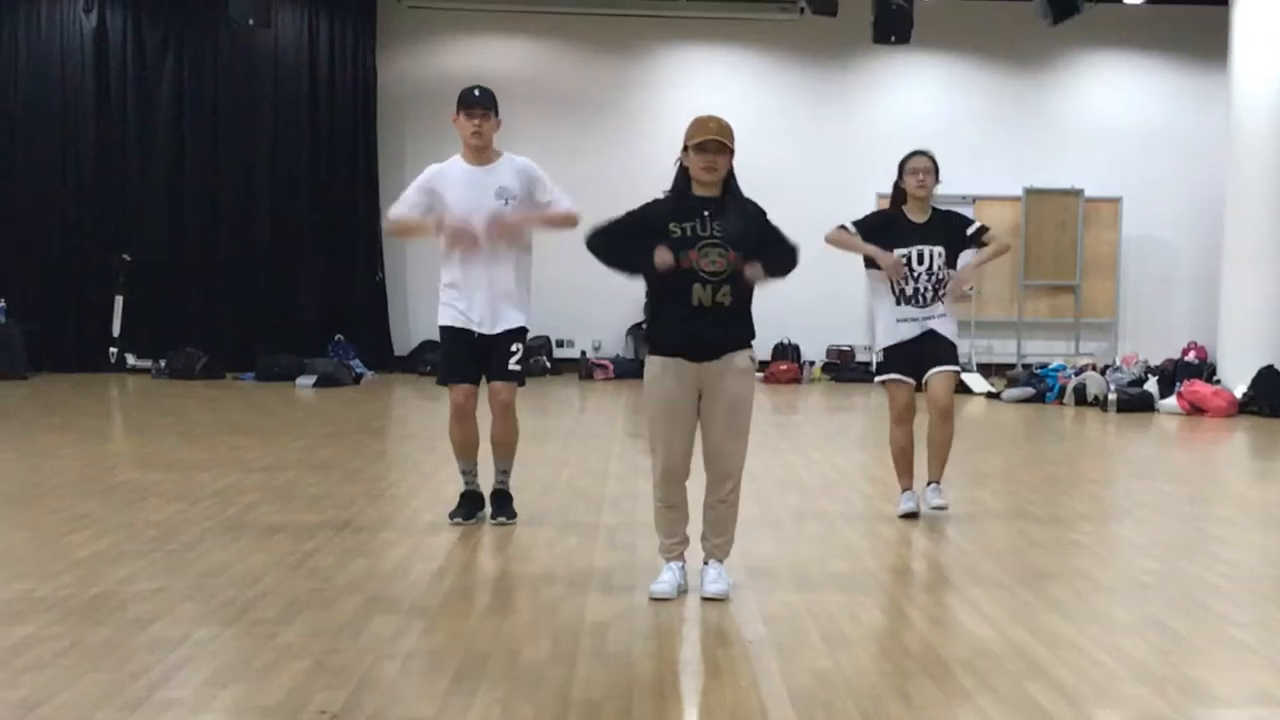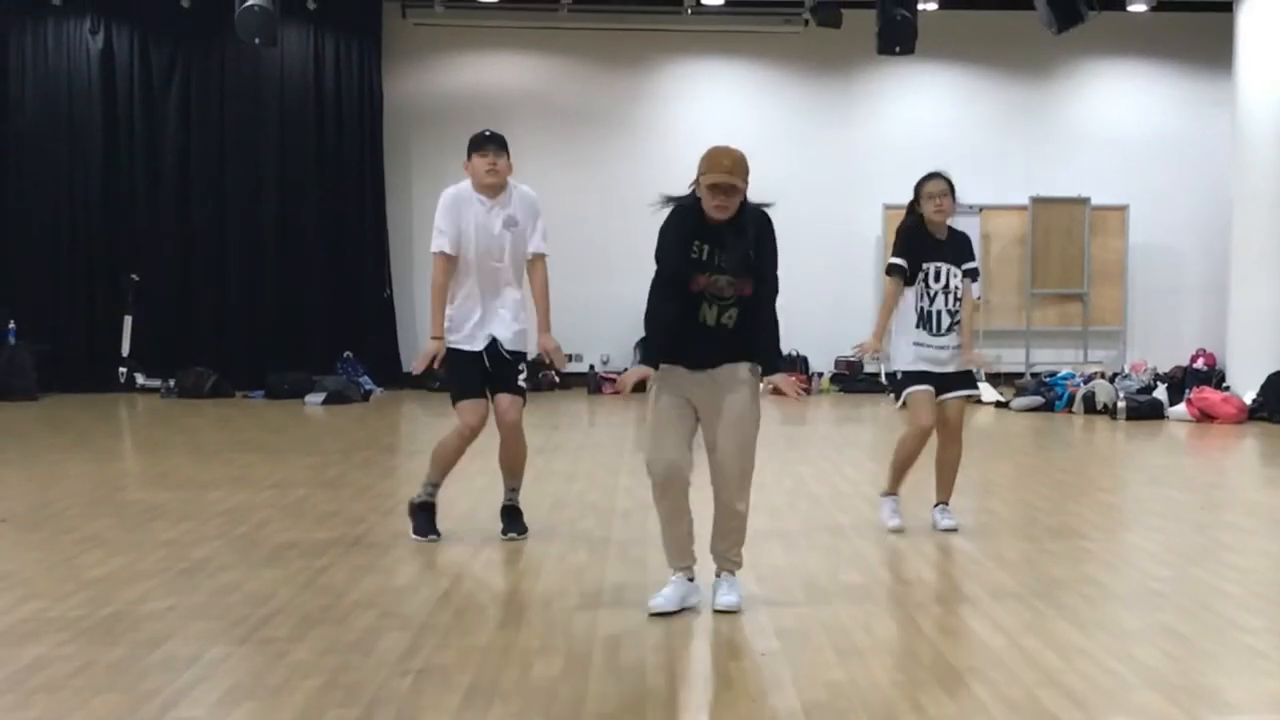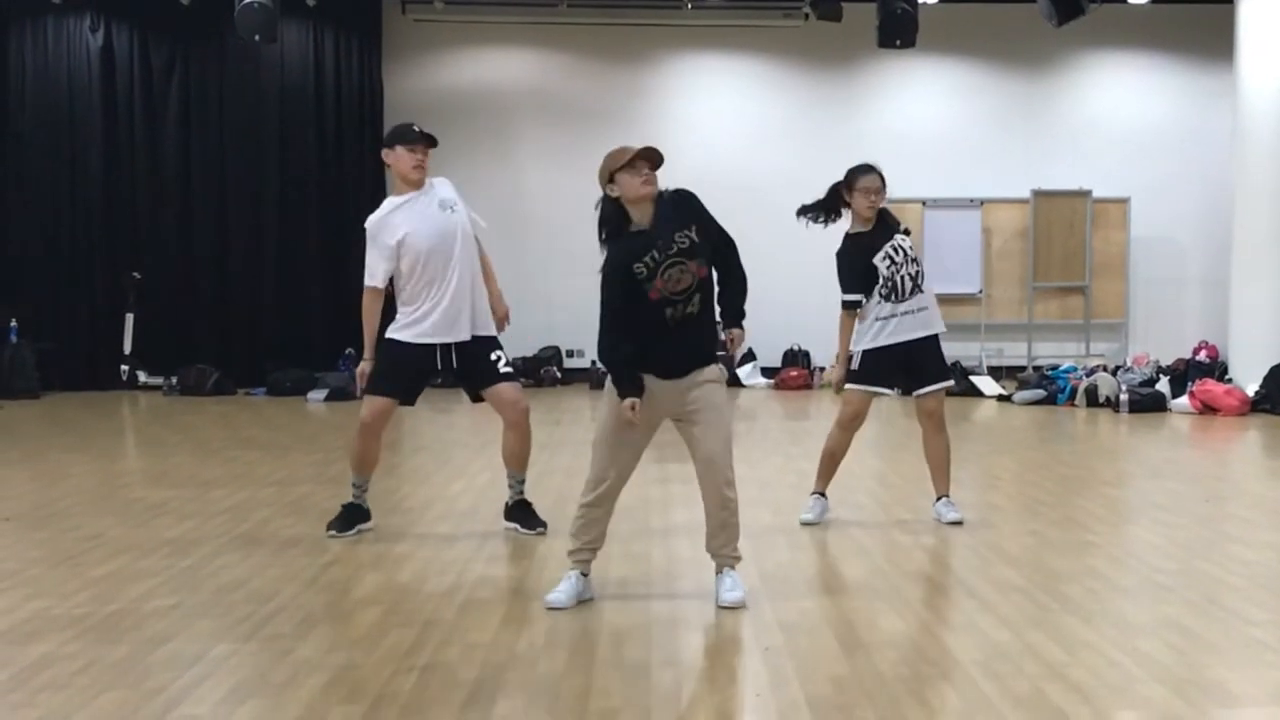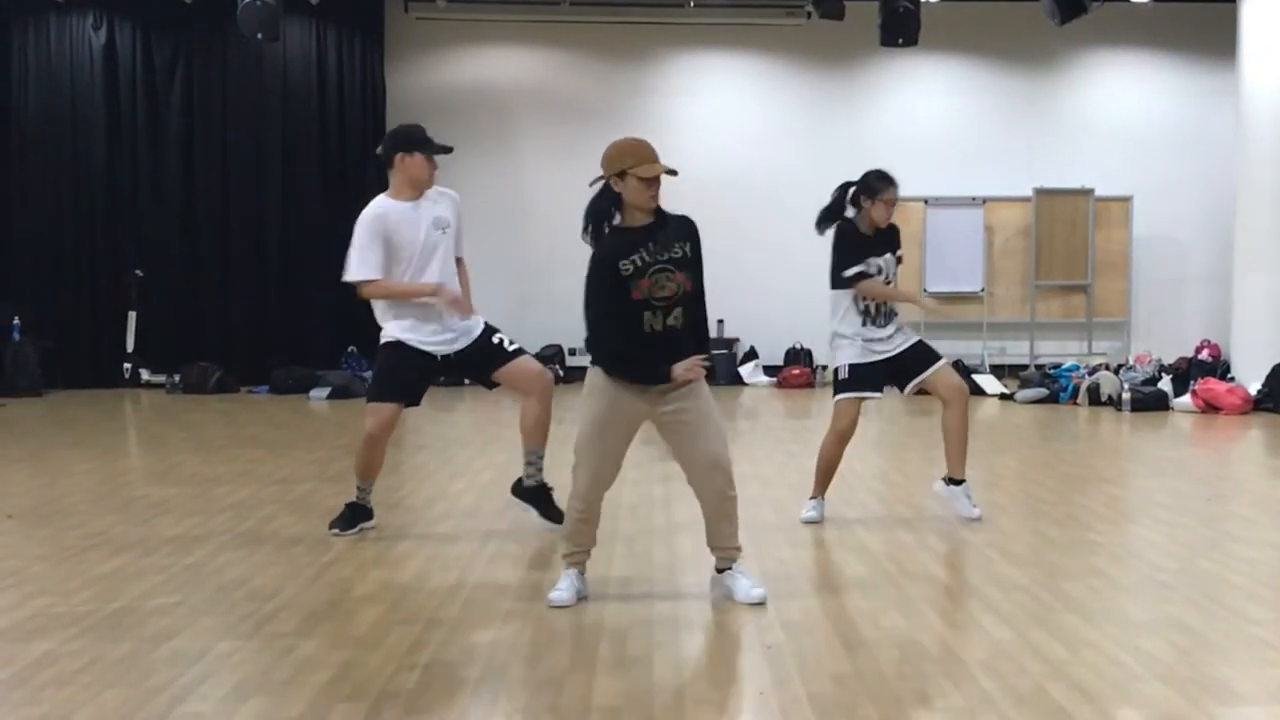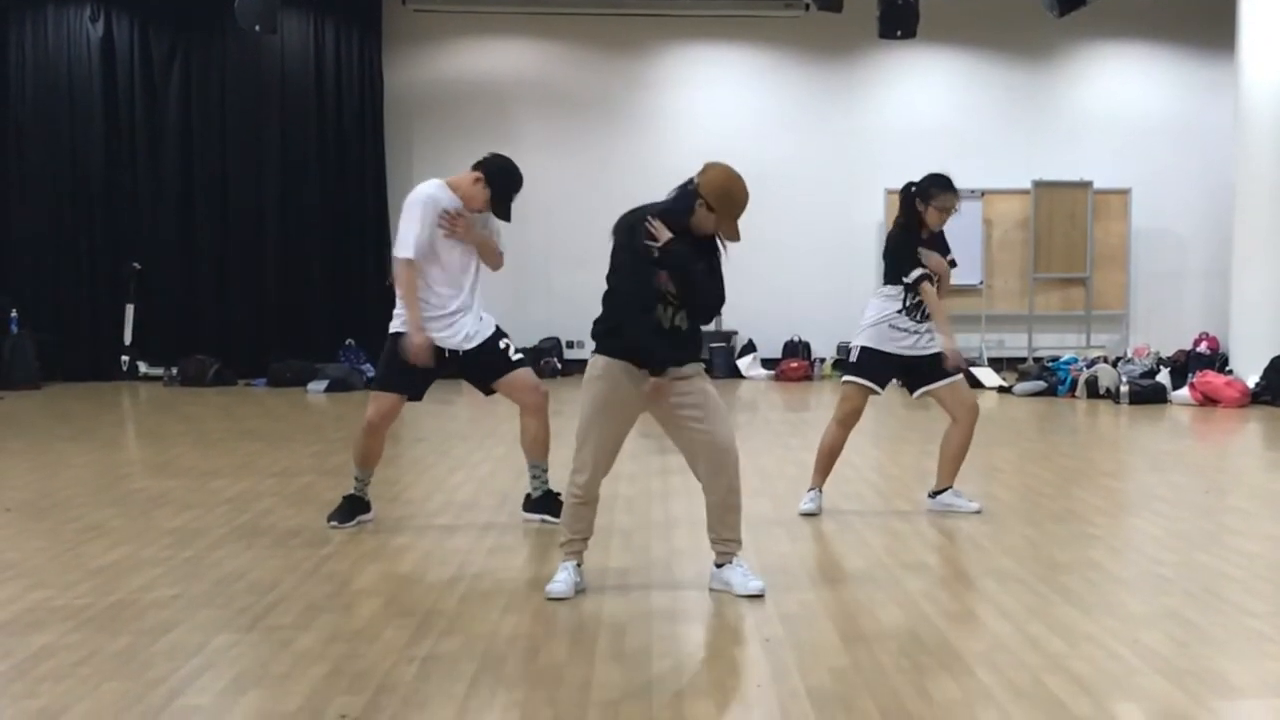
dt=1s
person 1, frame 1
left shoulder: (746, 213)
right shoulder: (662, 210)
left elbow: (782, 251)
right elbow: (602, 240)
left wrist: (768, 267)
right wrist: (648, 259)
left hip: (731, 358)
right hip: (669, 356)
left knee: (726, 468)
right knee: (668, 467)
left ankle: (716, 561)
right ankle: (672, 560)
person 1, frame 2
left shoulder: (758, 227)
right shoulder: (680, 222)
left elbow: (764, 301)
right elbow: (663, 294)
left wrist: (771, 364)
right wrist: (649, 358)
left hip: (734, 371)
right hip: (676, 368)
left knee: (733, 477)
right knee: (665, 468)
left ankle: (726, 573)
right ankle: (682, 577)
person 1, frame 3
left shoulder: (684, 206)
right shoulder: (621, 254)
left elbow: (727, 257)
right elbow: (613, 333)
left wrist: (734, 316)
right wrist: (628, 390)
left hip: (700, 373)
right hip: (640, 379)
left knee: (718, 475)
right knee: (604, 479)
left ankle: (726, 568)
right ankle: (579, 572)
person 1, frame 4
left shoulder: (684, 230)
right shoulder: (609, 249)
right elbow: (603, 333)
left wrist: (695, 362)
right wrist: (663, 368)
left hip: (681, 377)
right hip: (617, 379)
left knee: (715, 470)
right knee: (589, 481)
left ankle: (726, 566)
right ankle: (573, 570)
person 1, frame 5
left shoulder: (704, 246)
right shoulder: (638, 227)
left elbow: (708, 309)
right elbow: (626, 301)
left wrist: (676, 257)
right wrist: (651, 365)
left hip: (681, 370)
right hip: (617, 367)
left knee: (721, 459)
right knee: (587, 469)
left ankle: (727, 562)
right ankle: (570, 563)
person 2, frame 1
left shoulder: (523, 174)
right shoulder: (437, 177)
left elbow: (570, 215)
right elbow: (394, 222)
left wrist: (528, 220)
right wrist: (437, 225)
left hip: (508, 312)
right hip: (458, 311)
left knee: (503, 400)
right knee: (461, 402)
left ankle: (502, 489)
right ankle: (471, 490)
person 2, frame 2
left shoulder: (525, 200)
right shoulder: (454, 199)
left elbow: (536, 265)
right elbow: (443, 267)
left wrist: (545, 331)
right wrist: (436, 335)
left hip: (509, 331)
right hip: (462, 333)
left knee: (510, 418)
right knee: (470, 422)
left ankle: (511, 506)
right ankle: (423, 501)
person 2, frame 3
left shoulder: (444, 189)
right shoulder: (382, 221)
right elbow: (374, 290)
left wrist: (494, 292)
right wrist: (368, 355)
left hip: (473, 329)
right hip: (411, 335)
left knee: (516, 408)
right knee: (371, 418)
left ankle: (517, 503)
right ankle: (357, 506)
person 2, frame 4
left shoulder: (447, 201)
right shoulder: (376, 217)
right elbow: (368, 287)
left wrist: (461, 302)
right wrist: (433, 291)
left hip: (463, 330)
right hip: (406, 338)
left knee: (538, 382)
right knee: (375, 430)
left ankle: (533, 484)
right ankle: (360, 506)
person 2, frame 5
left shoulder: (482, 208)
right shoulder: (426, 199)
left elbow: (496, 259)
right elbow: (405, 263)
left wrist: (475, 236)
right wrist: (416, 328)
left hip: (474, 328)
right hip: (418, 330)
left knee: (534, 396)
right knee: (376, 418)
left ankle: (539, 496)
right ankle: (357, 497)
person 3, frame 1
left shoulder: (949, 221)
right shoulder: (886, 218)
left elbow: (1001, 243)
right elbow: (834, 236)
left wrist: (972, 265)
right wrist: (875, 254)
left hip: (937, 329)
right hip: (895, 331)
left knee: (942, 407)
right knee: (901, 411)
left ankle: (935, 484)
right ankle: (906, 490)
person 3, frame 2
left shoulder: (962, 244)
right shoulder: (910, 231)
left elbow: (966, 297)
right elbow: (894, 284)
left wrist: (968, 346)
right wrist: (878, 336)
left hip: (950, 352)
right hip: (912, 352)
left knee: (953, 427)
right knee: (922, 424)
left ankle: (942, 506)
right ankle: (890, 496)
person 3, frame 3
left shoulder: (886, 220)
right shoulder: (850, 250)
right elbow: (851, 308)
right wrist: (840, 362)
left hip: (923, 332)
right hip: (877, 339)
left knee: (933, 416)
right knee: (850, 416)
left ankle: (943, 500)
right ankle: (819, 496)
person 3, frame 4
left shoulder: (889, 233)
right shoulder: (847, 237)
right elbow: (865, 288)
right wrist: (916, 299)
left hip: (898, 340)
right hip: (856, 346)
left knee: (957, 392)
right knee: (843, 427)
left ankle: (955, 484)
right ankle: (816, 499)
person 3, frame 5
left shoulder: (938, 242)
right shoulder: (902, 236)
left elbow: (939, 289)
right elbow: (924, 289)
left wrist: (943, 269)
right wrist: (948, 336)
left hip: (923, 343)
right hip: (879, 338)
left knee: (967, 408)
right knee: (846, 414)
left ankle: (942, 492)
right ankle: (814, 491)
